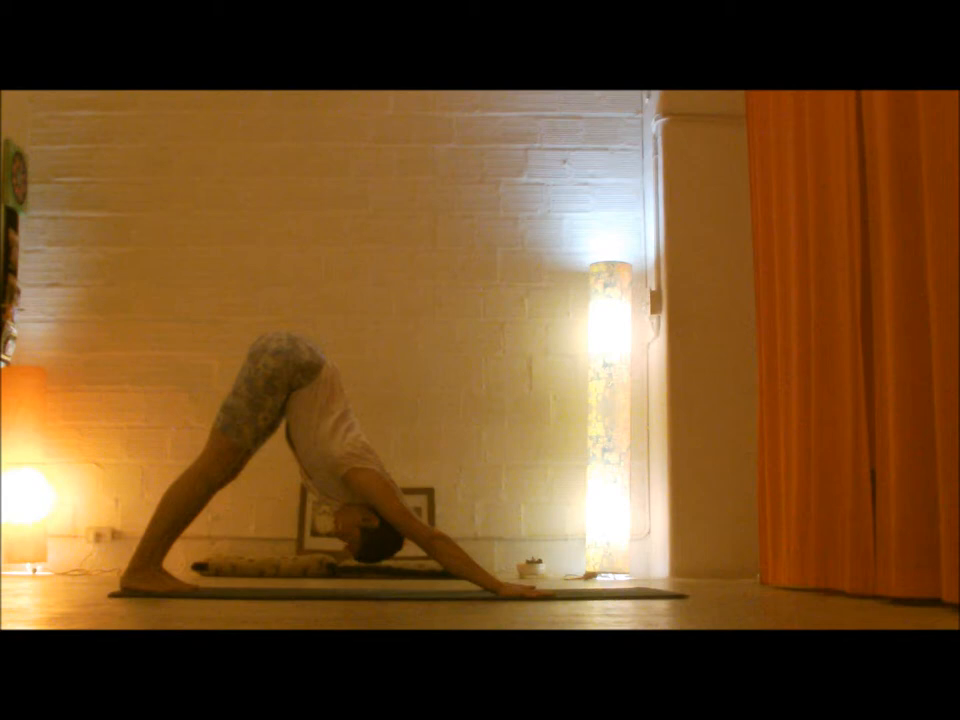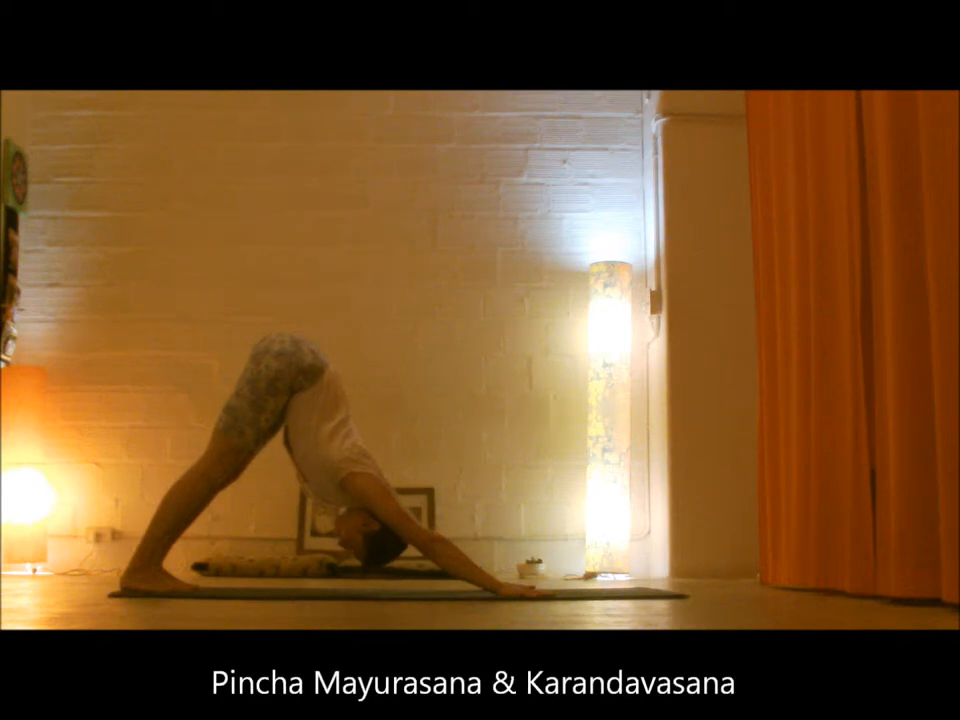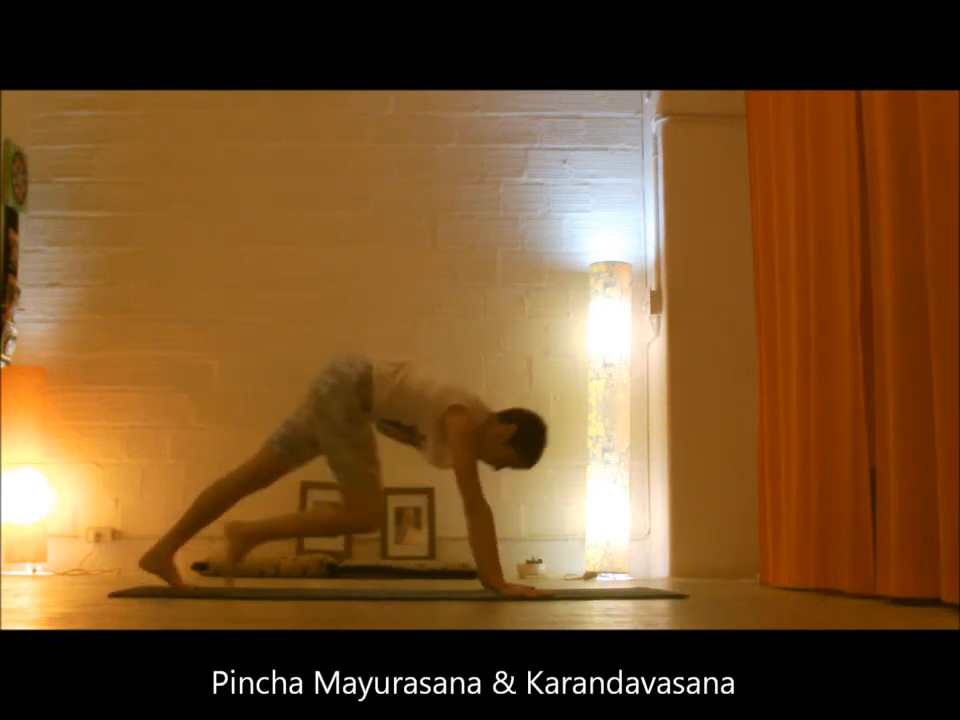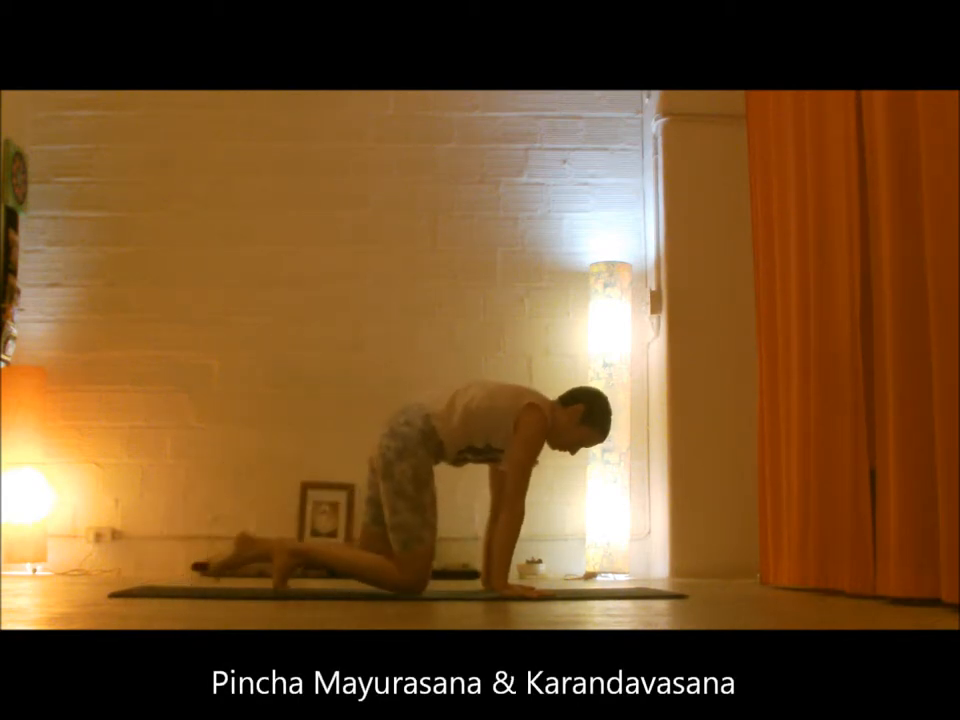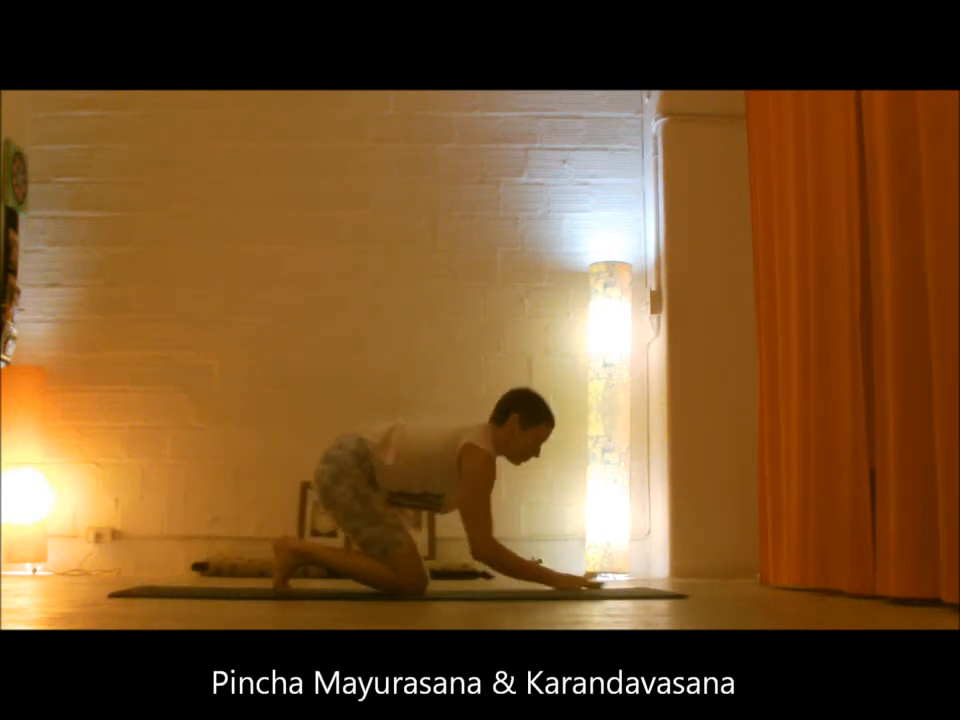
dt=1s
person 1, frame 1
right shoulder: (361, 479)
left elbow: (428, 538)
right elbow: (431, 538)
left hip: (289, 369)
right hip: (282, 359)
left knee: (224, 471)
right knee: (213, 466)
left ankle: (149, 567)
right ankle: (140, 567)
person 1, frame 2
right shoulder: (359, 484)
left elbow: (428, 542)
right elbow: (429, 541)
left hip: (293, 370)
right hip: (286, 362)
left knee: (226, 473)
right knee: (214, 468)
left ankle: (150, 566)
right ankle: (141, 568)
person 1, frame 3
left shoulder: (474, 423)
right shoulder: (465, 422)
left elbow: (475, 508)
right elbow: (475, 507)
left wrist: (490, 576)
right wrist: (497, 582)
left hip: (343, 389)
right hip: (346, 387)
left knee: (253, 475)
right knee: (368, 516)
left ankle: (163, 552)
right ankle: (251, 533)
person 1, frame 4
left shoulder: (507, 423)
right shoulder: (534, 416)
left elbow: (498, 506)
right elbow: (511, 505)
left wrist: (487, 577)
right wrist: (499, 582)
left hip: (402, 437)
right hip: (408, 448)
left knee: (373, 559)
right knee: (410, 579)
left ankle: (255, 548)
right ankle: (295, 550)
person 1, frame 5
left shoulder: (472, 445)
right shoulder: (479, 455)
left elbow: (481, 544)
right elbow: (482, 547)
left wrist: (535, 574)
right wrist: (554, 577)
left hip: (345, 463)
right hip: (348, 469)
left knee: (409, 575)
right knee: (411, 582)
left ankle: (299, 550)
right ankle: (300, 552)
